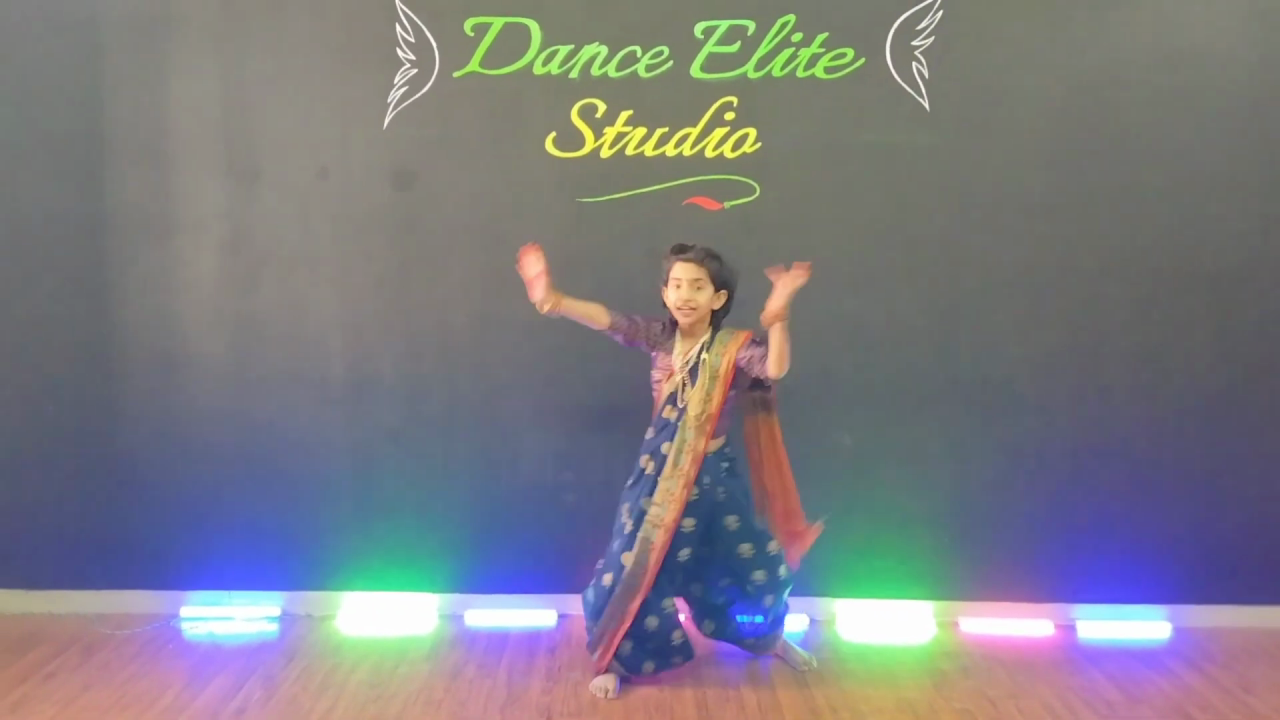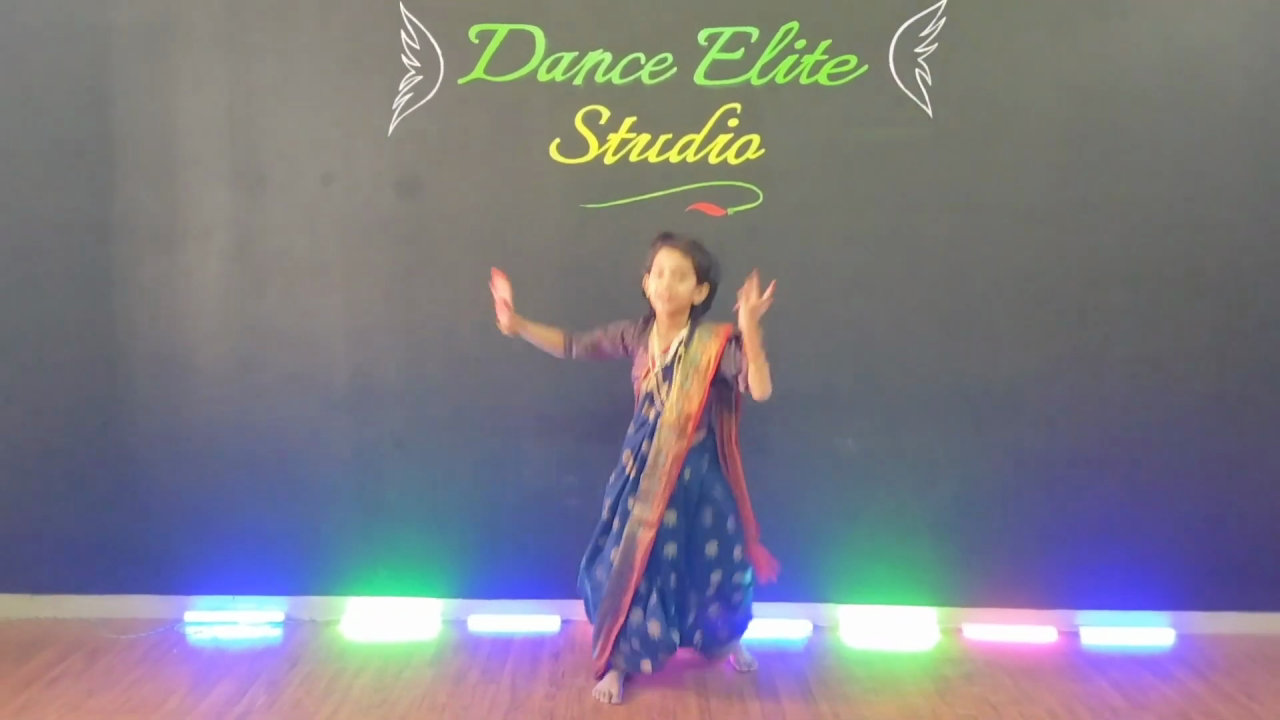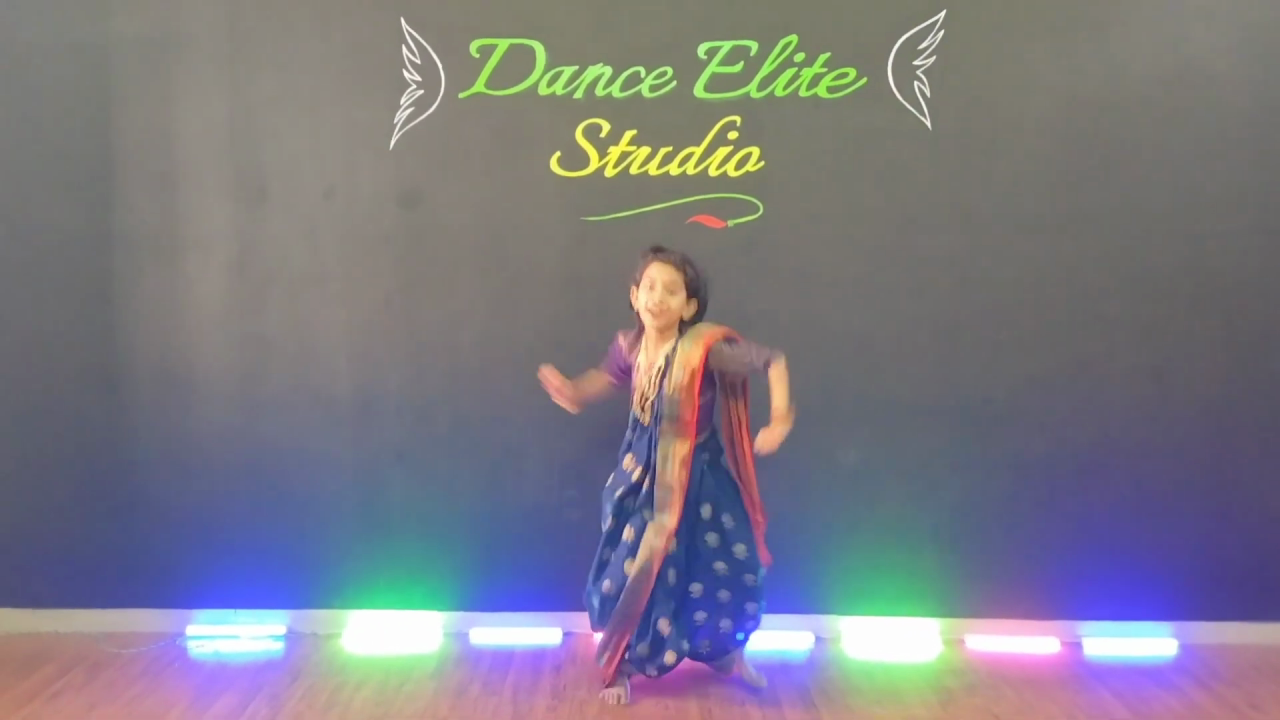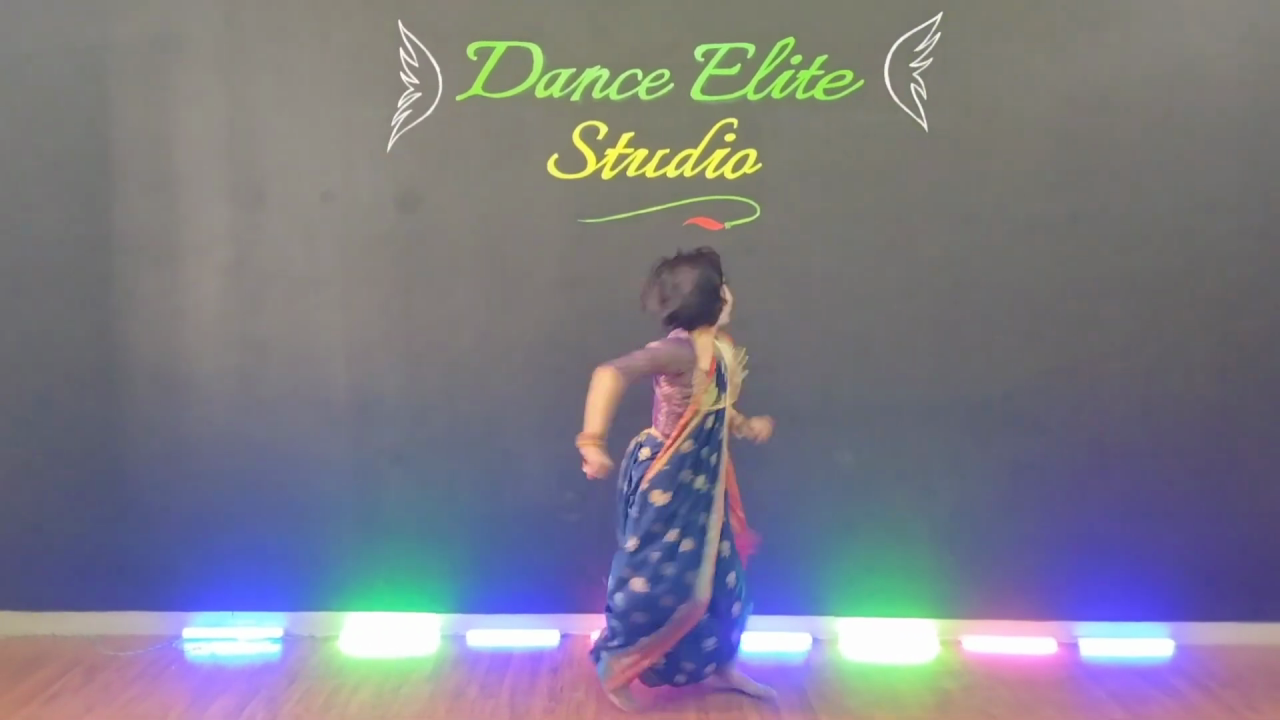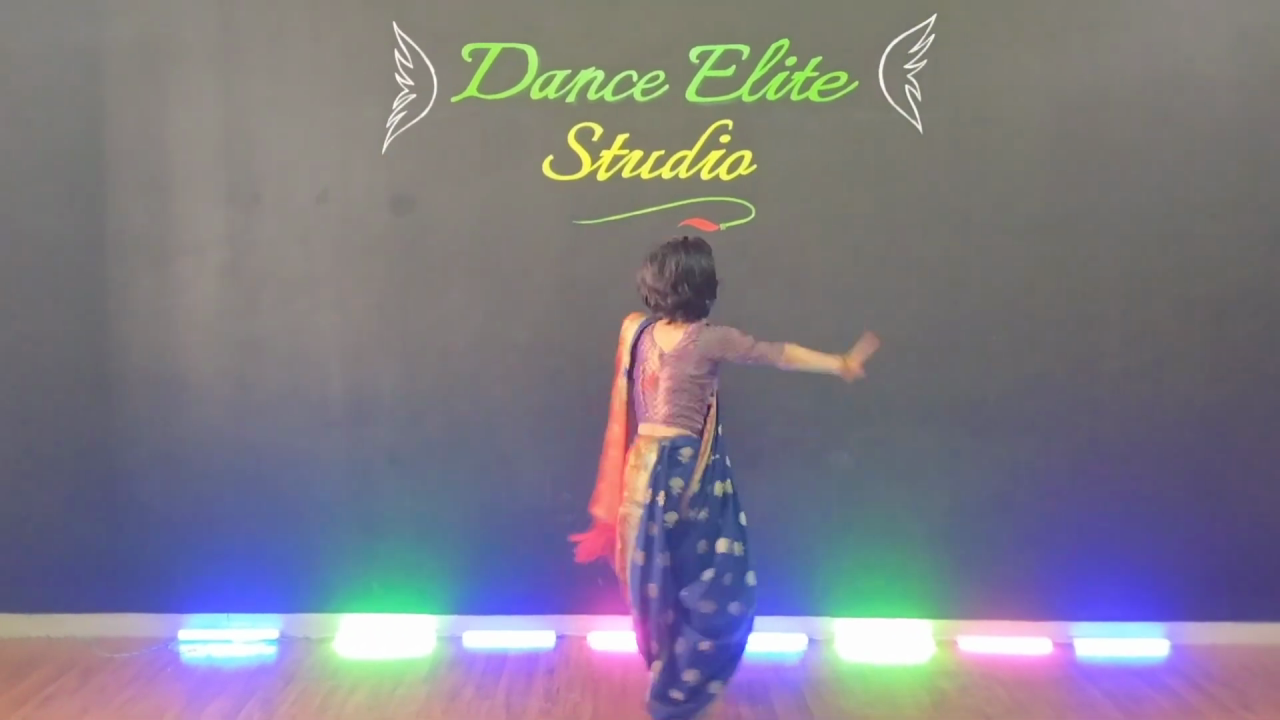
dt=0.3s
person 1, frame 1
left shoulder: (735, 347)
right shoulder: (655, 336)
left elbow: (775, 368)
right elbow: (607, 318)
left wrist: (777, 313)
right wrist: (550, 298)
left hip: (713, 476)
right hip: (658, 473)
left knee: (759, 563)
right knee: (630, 570)
left ankle: (770, 639)
right ankle: (617, 661)
person 1, frame 2
left shoulder: (717, 341)
right shoulder: (634, 335)
left elbow: (760, 390)
right elbow: (572, 345)
left wrist: (750, 330)
right wrist: (515, 323)
left hip: (696, 471)
right hip: (642, 468)
left knee: (718, 564)
right knee: (623, 562)
left ankle: (723, 641)
right ankle: (617, 662)
person 1, frame 3
left shoulder: (707, 347)
right shoulder: (630, 344)
left elbow: (773, 362)
right elbow: (611, 375)
left wrist: (780, 421)
right wrist: (574, 393)
left hip: (697, 474)
right hip: (642, 473)
left knee: (729, 564)
right knee: (630, 567)
left ankle: (726, 652)
right ankle: (623, 665)
person 1, frame 4
left shoulder: (719, 350)
right shoulder: (679, 347)
right elbow: (610, 372)
left wrist: (739, 426)
right wrist: (593, 438)
left hip: (700, 481)
right hip: (666, 479)
left knee: (719, 577)
right knee: (652, 579)
left ankle: (720, 666)
right ankle: (616, 668)
person 1, frame 5
left shoulder: (636, 330)
right shoulder: (708, 338)
right elbow: (776, 354)
right wrist: (841, 363)
left hip: (643, 466)
right hip: (691, 472)
left knee: (667, 584)
right knee: (717, 586)
left ankle: (671, 681)
